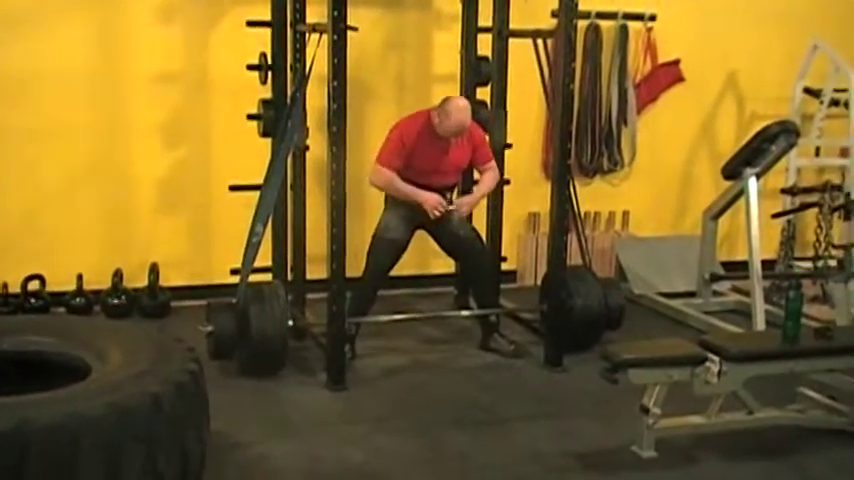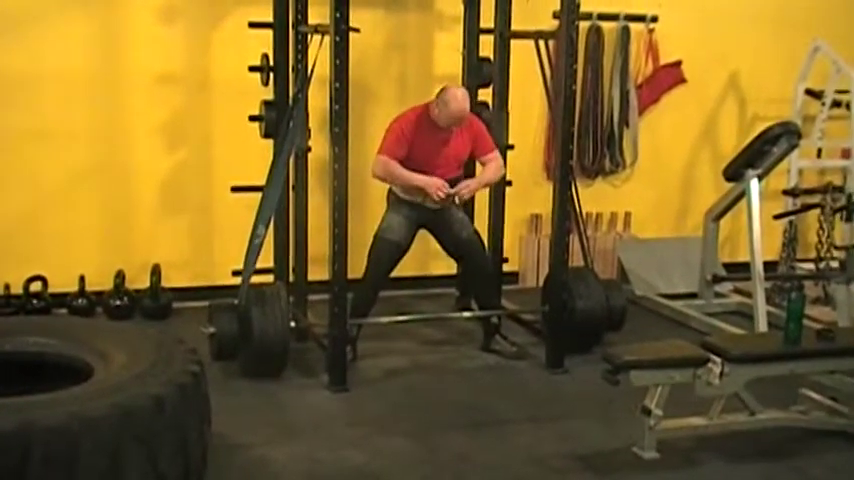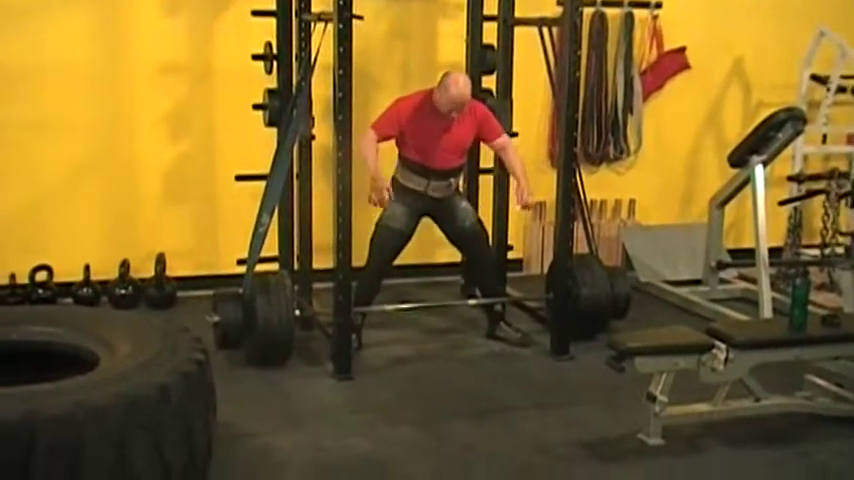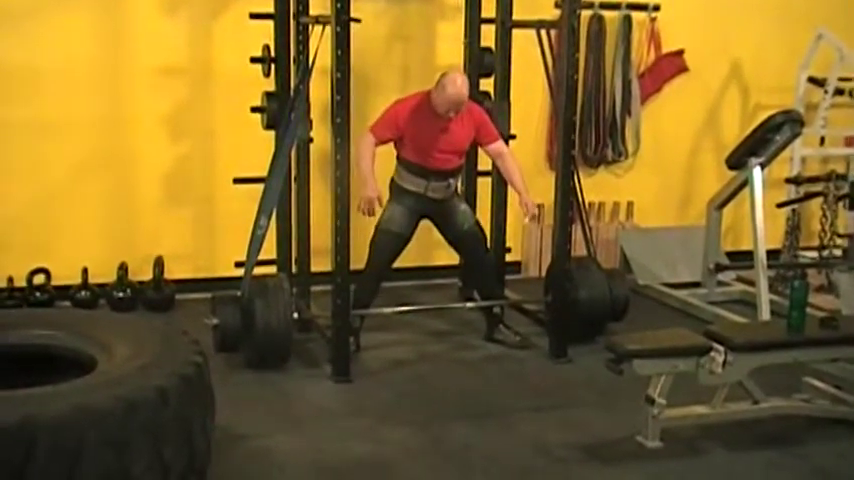
dt=0.5s
person 1, frame 1
left shoulder: (472, 133)
right shoulder: (407, 129)
left elbow: (491, 171)
right elbow: (378, 176)
left wrist: (475, 197)
right wrist: (421, 197)
left hip: (445, 206)
right hip: (404, 204)
left knee: (482, 261)
right knee: (376, 267)
left ankle: (491, 332)
right ankle: (347, 335)
person 1, frame 2
left shoulder: (472, 125)
right shoulder: (407, 122)
left elbow: (496, 164)
right elbow: (380, 167)
left wrist: (477, 182)
right wrist: (423, 181)
left hip: (446, 206)
right hip: (405, 204)
left knee: (481, 263)
right knee: (377, 268)
left ankle: (492, 333)
right ankle: (349, 337)
person 1, frame 3
left shoulder: (477, 112)
right shoulder: (408, 107)
left elbow: (505, 146)
right elbow: (369, 138)
left wrist: (521, 181)
right wrist: (376, 177)
left hip: (449, 193)
right hip: (408, 191)
left knee: (482, 251)
right knee: (379, 257)
left ankle: (497, 321)
right ankle: (354, 325)
person 1, frame 4
left shoulder: (475, 115)
right shoulder: (405, 109)
left elbow: (501, 153)
right elbow: (368, 142)
left wrist: (522, 192)
right wrist: (369, 185)
left hip: (447, 195)
right hip: (407, 193)
left knee: (479, 254)
right knee: (379, 260)
left ankle: (496, 323)
right ankle: (352, 328)
